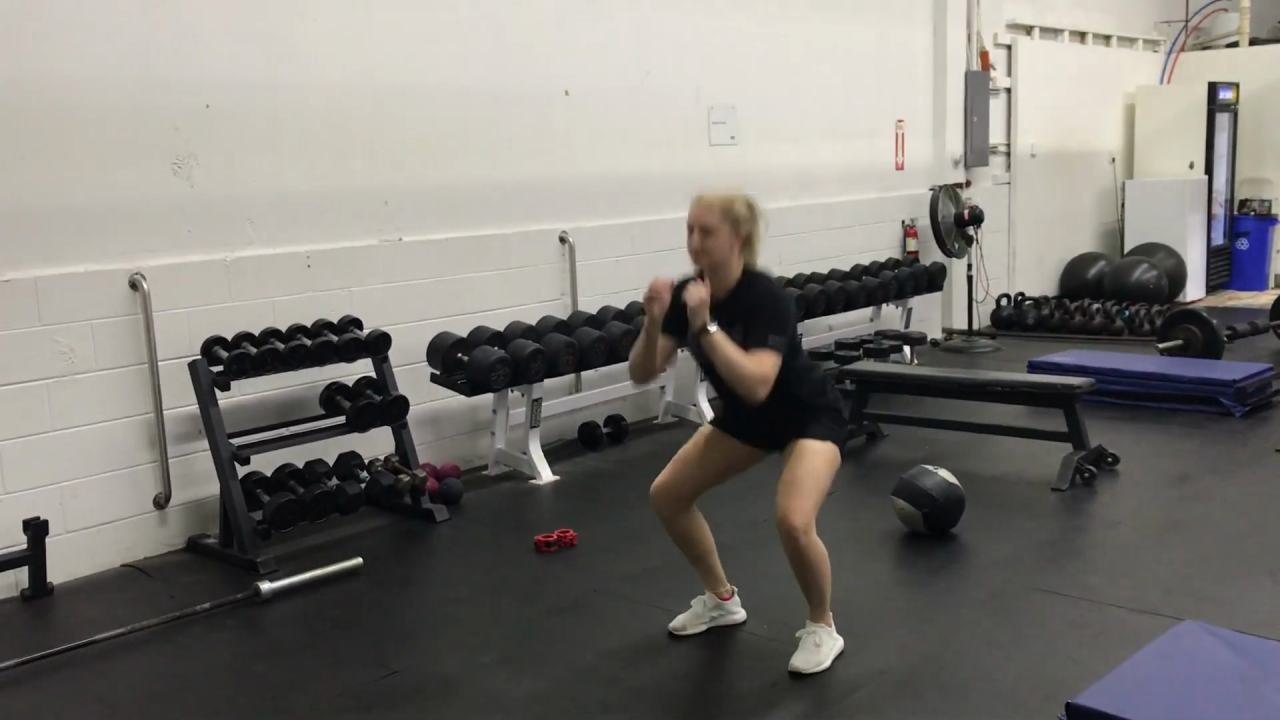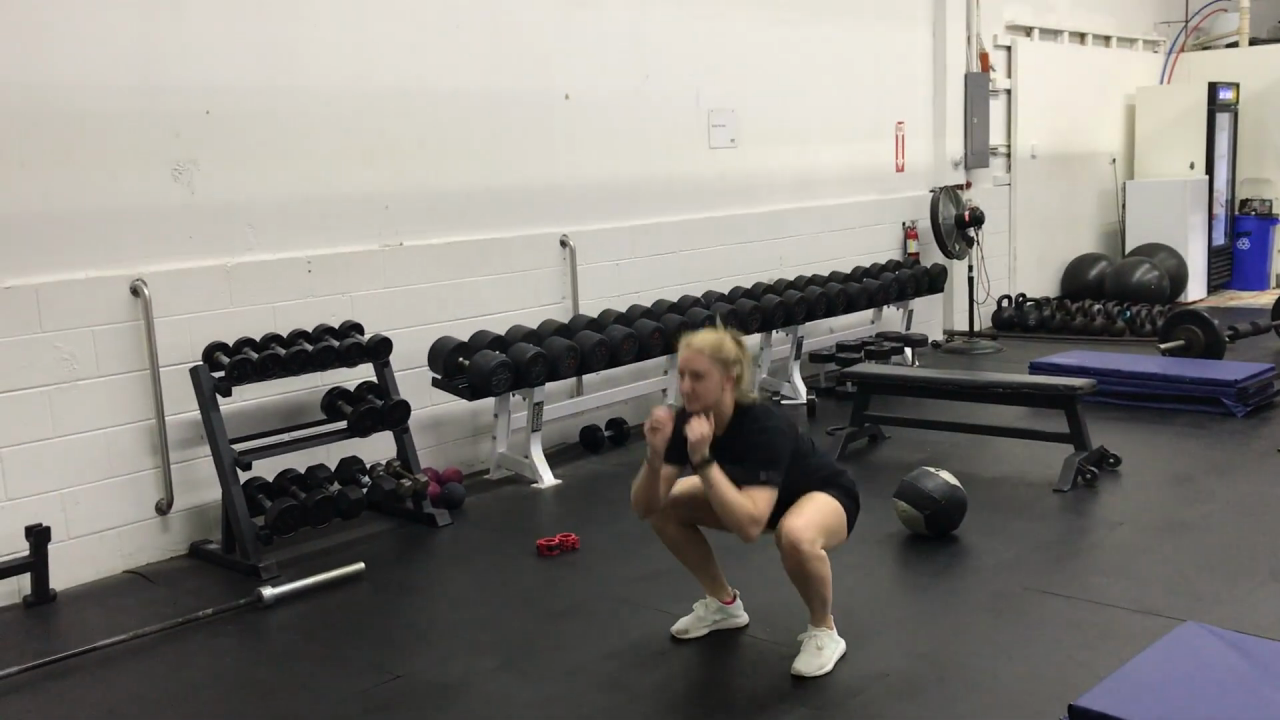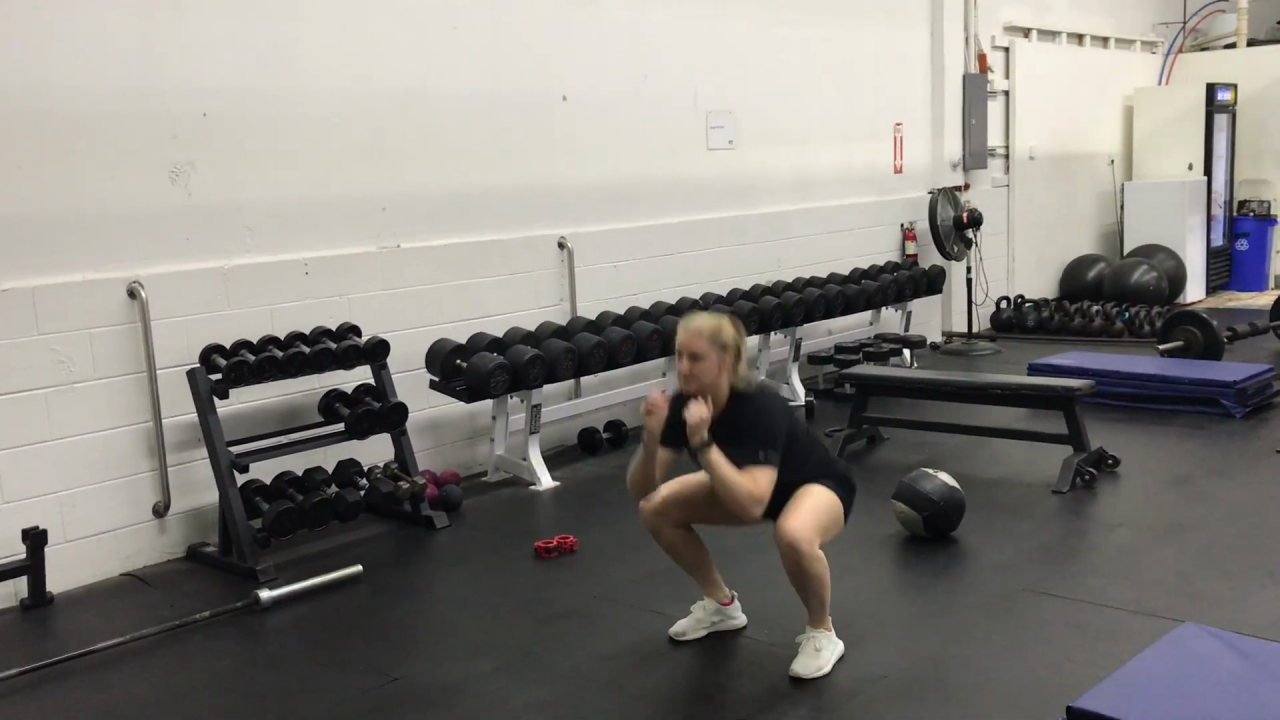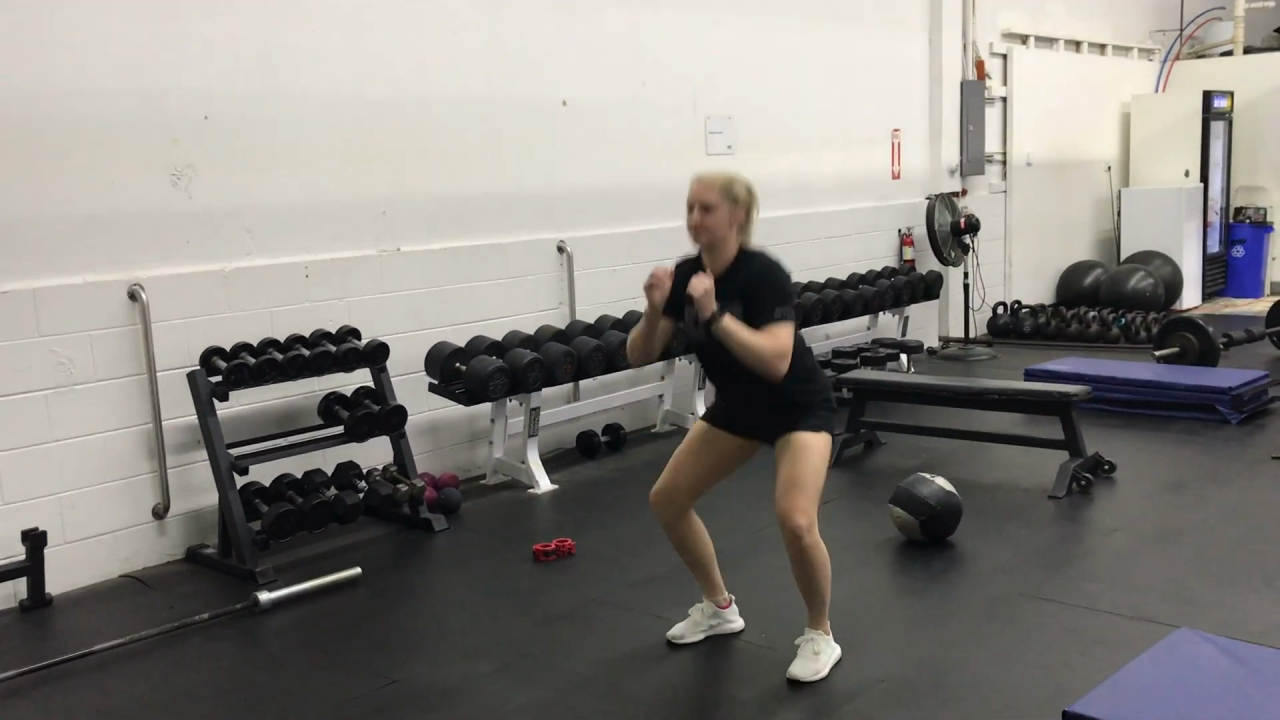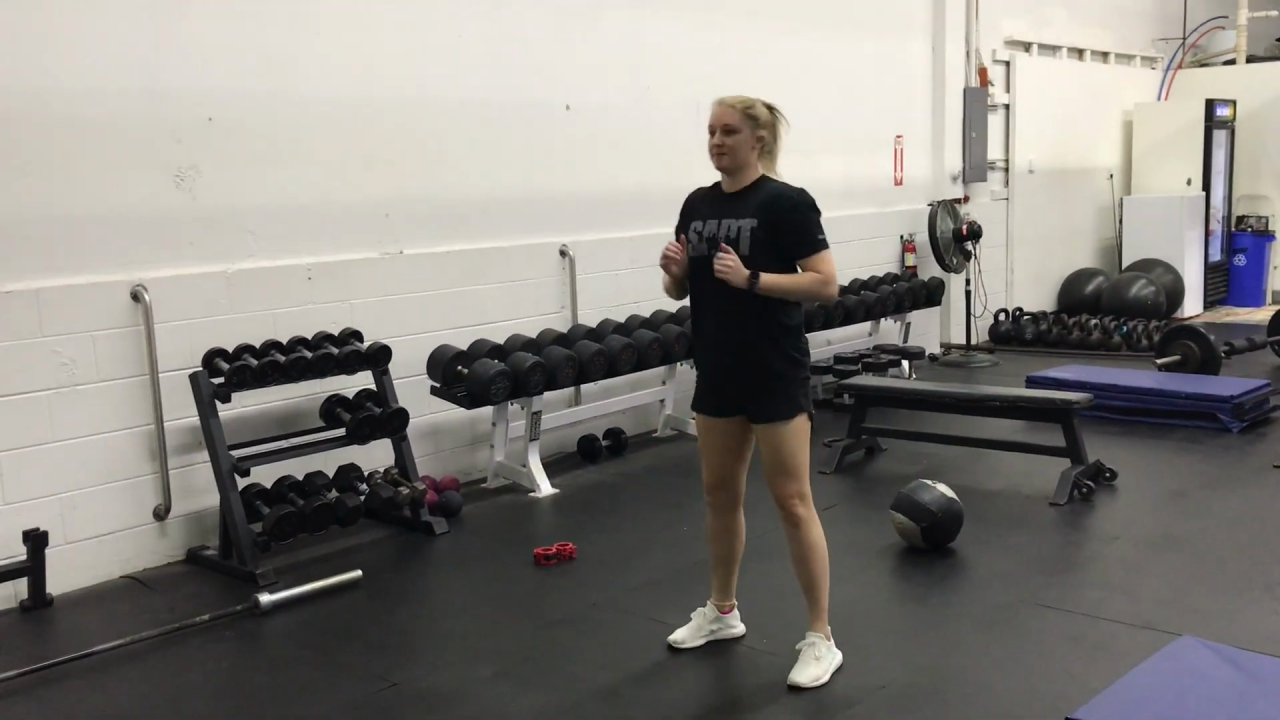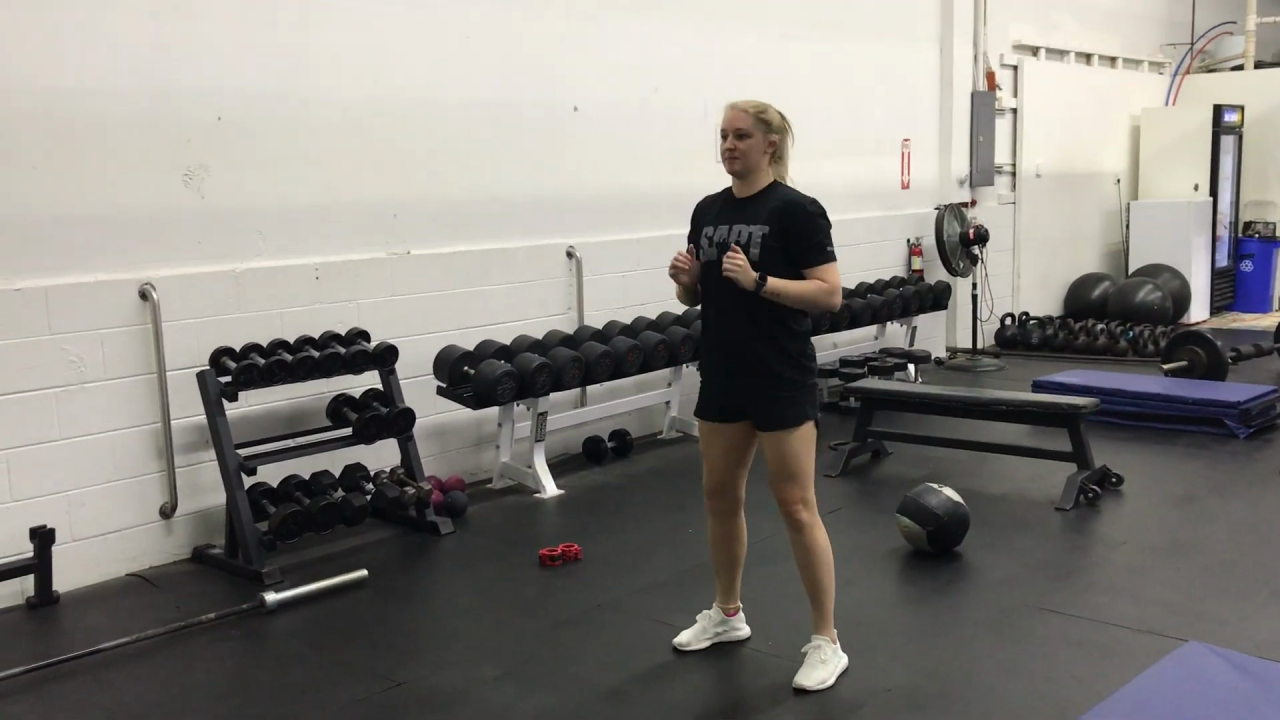
dt=0.3s
person 1, frame 1
left shoulder: (767, 298)
right shoulder: (686, 293)
left elbow: (756, 387)
right elbow: (642, 374)
left wrist: (705, 326)
right wrist: (653, 323)
left hip: (810, 416)
right hip: (743, 416)
left knee: (792, 520)
right knee: (665, 496)
left ankle: (822, 628)
right ankle: (721, 598)
person 1, frame 2
left shoulder: (764, 425)
right shoulder: (686, 421)
left elbow: (750, 526)
right elbow: (645, 509)
left wrist: (703, 460)
right wrist: (655, 455)
left hip: (826, 496)
left knee: (796, 536)
right knee: (666, 510)
left ankle: (823, 628)
right ankle: (723, 602)
person 1, frame 3
left shoulder: (760, 409)
right shoulder: (683, 407)
left elbow: (752, 506)
right elbow: (639, 490)
left wrist: (703, 443)
right wrist: (651, 440)
left hip: (821, 484)
left knee: (794, 536)
right knee: (657, 510)
left ankle: (821, 631)
right ankle: (721, 603)
person 1, frame 4
left shoulder: (765, 276)
right shoulder: (685, 273)
left elbow: (777, 360)
right elbow: (639, 355)
left wrist: (715, 314)
right wrist: (655, 309)
left hip: (799, 407)
right hip: (734, 407)
left knee: (795, 520)
right knee: (666, 500)
left ankle: (820, 636)
right ankle: (718, 606)
person 1, frame 5
left shoulder: (786, 202)
right shoulder: (697, 204)
left elbow: (826, 285)
right elbow: (678, 291)
left wrist: (750, 278)
right wrist: (674, 268)
left hip: (775, 375)
right hip: (717, 375)
left knee: (791, 501)
right knee: (720, 495)
left ankle: (821, 639)
right ankle: (722, 612)
person 1, frame 6
left shoulder: (797, 210)
right shoulder: (709, 210)
left elbow: (829, 297)
right elbow: (694, 297)
left wrist: (756, 279)
right wrist: (685, 276)
left hip: (781, 382)
right hip: (721, 379)
left knee: (795, 507)
right knee: (721, 499)
left ankle: (827, 642)
right ankle: (727, 615)
